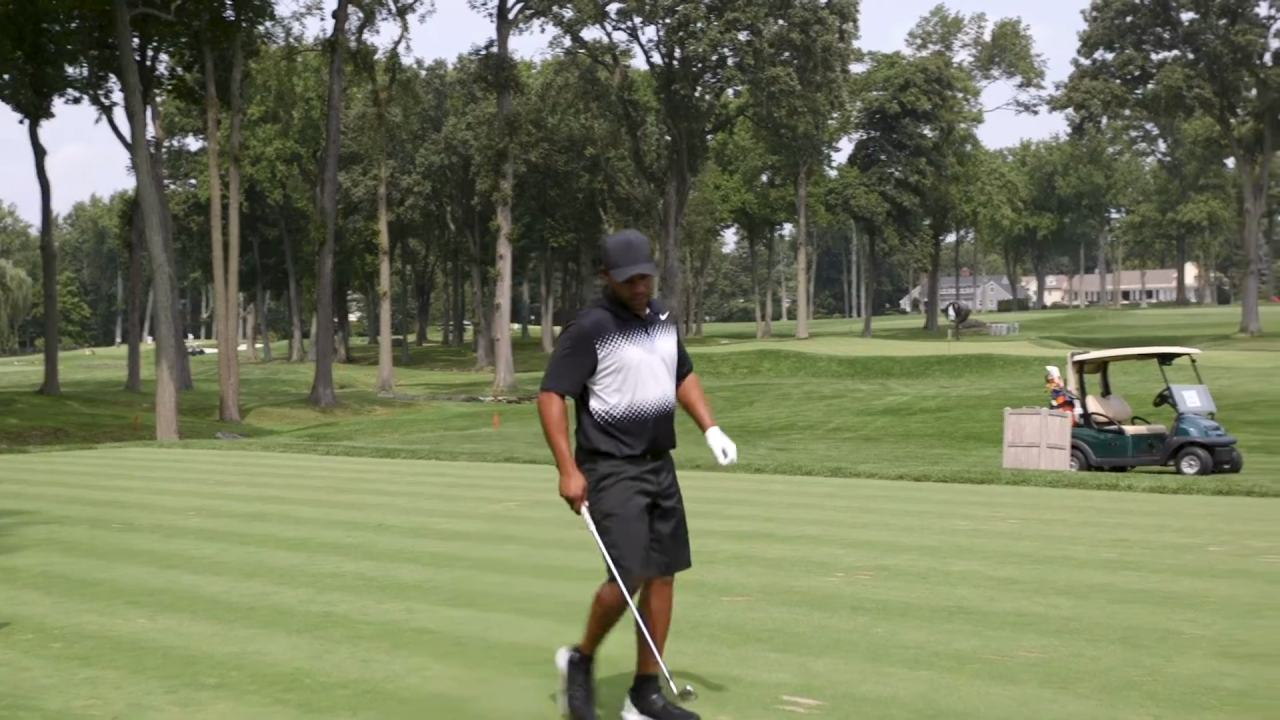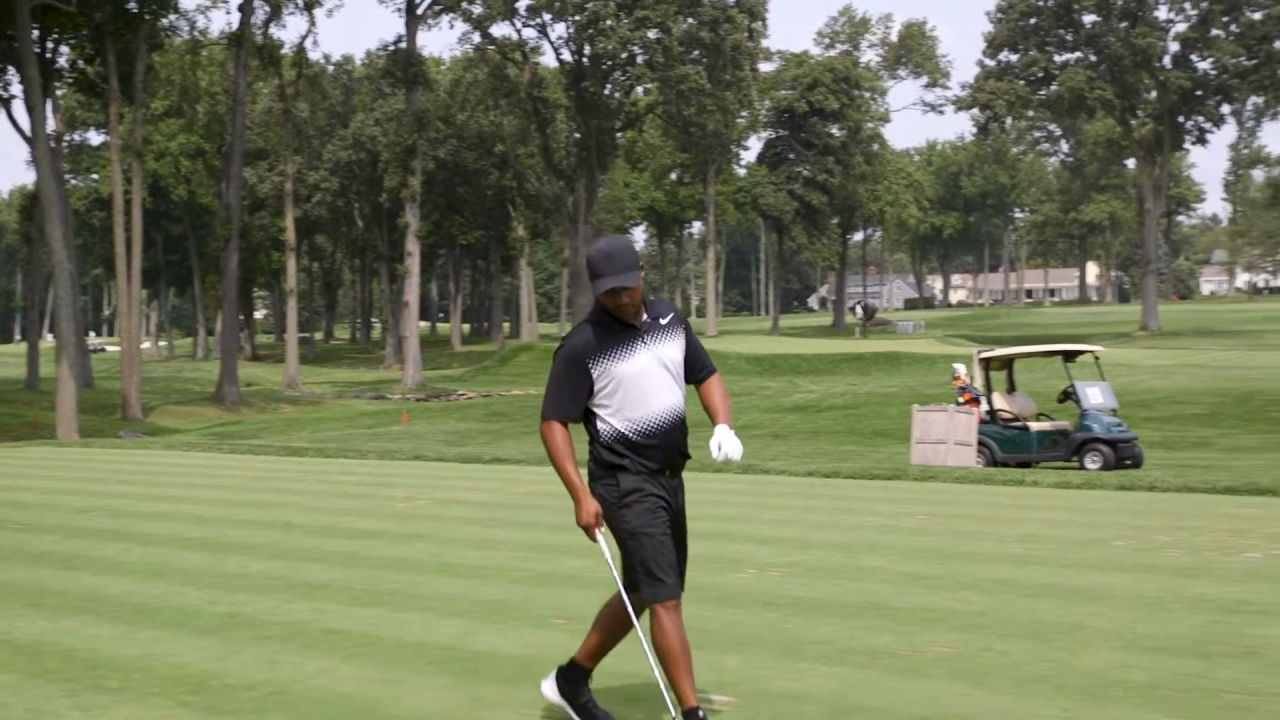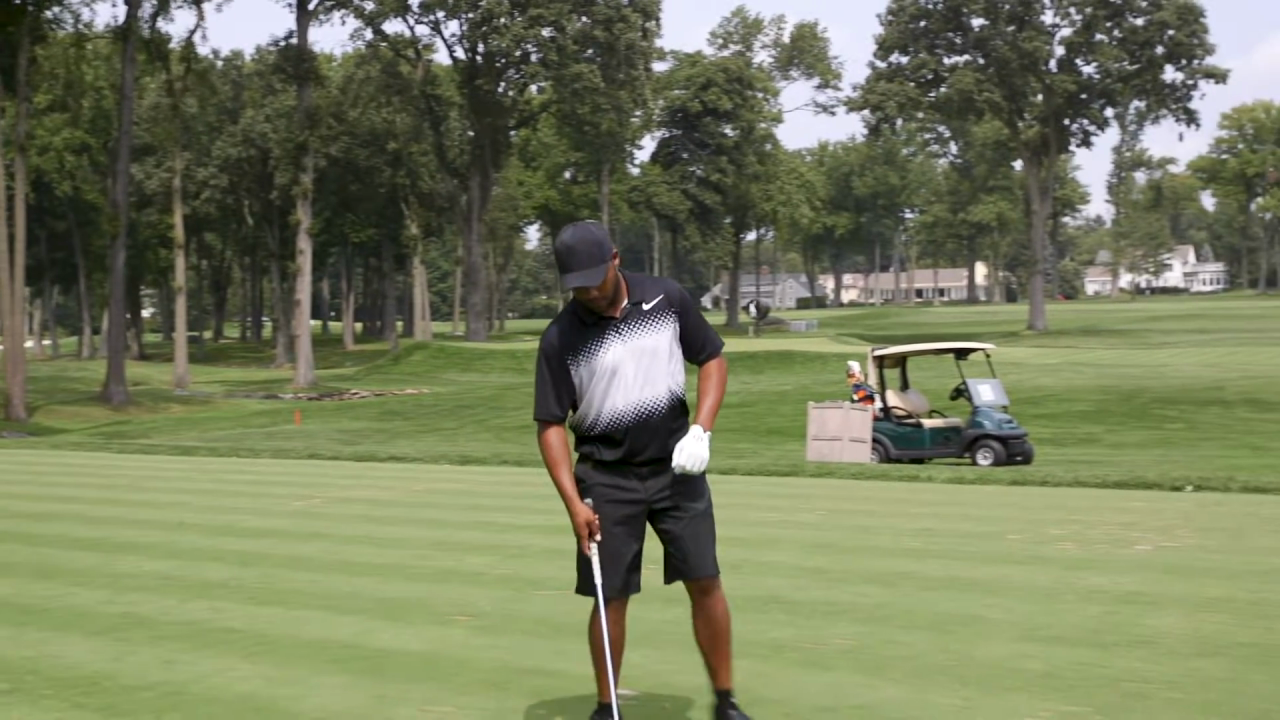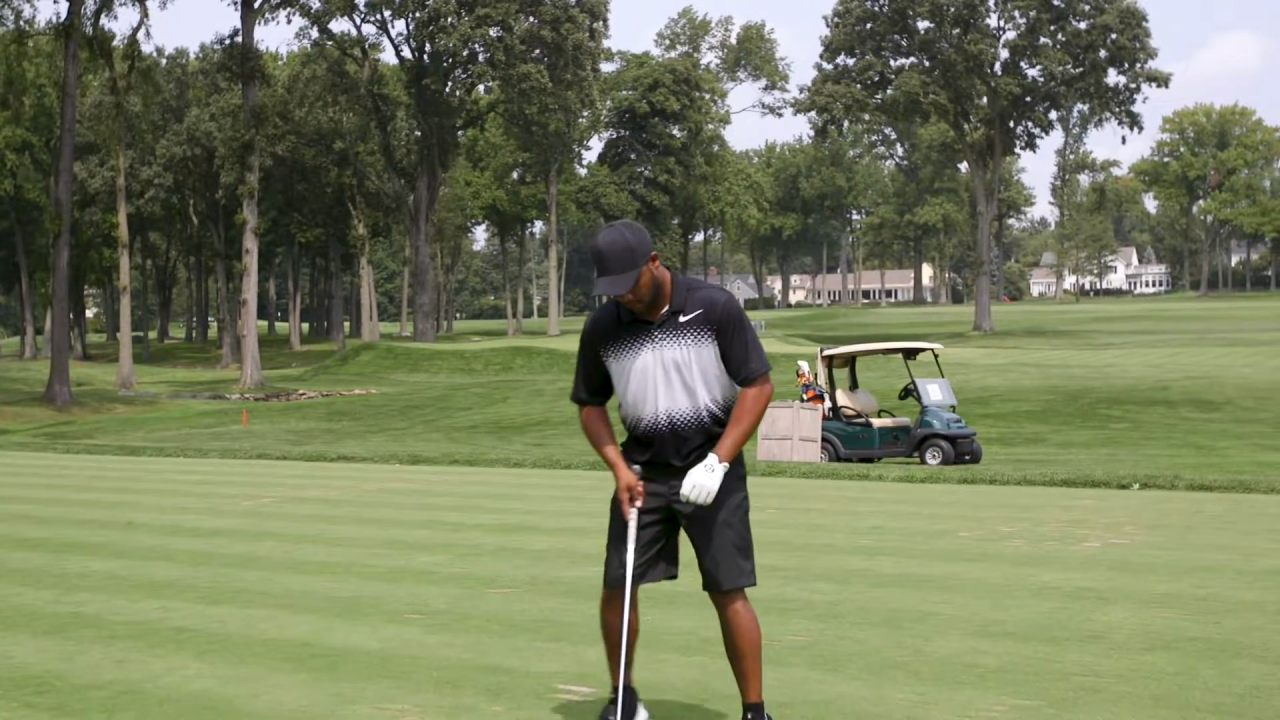
dt=0.7s
person 1, frame 1
left shoulder: (663, 317)
right shoulder: (589, 327)
left elbow: (684, 377)
right elbow: (550, 396)
left wrist: (711, 429)
right wrist: (568, 469)
left hip: (660, 466)
right hip: (610, 470)
left knee: (662, 577)
right knee: (629, 578)
right ankle: (580, 657)
person 1, frame 2
left shoulder: (669, 318)
right shoulder: (582, 345)
left elbow: (706, 376)
right elbow: (553, 423)
left wrist: (723, 426)
right wrist: (580, 495)
left hip: (669, 478)
right hip: (625, 484)
left knee: (640, 594)
right knee: (665, 599)
left ankle: (570, 680)
person 1, frame 3
left shoulder: (667, 298)
right shoulder: (560, 338)
left elbow: (712, 359)
right elbow: (551, 425)
left wrist: (699, 431)
right wrist: (574, 502)
left hip: (674, 467)
right hip: (607, 476)
left knee: (704, 582)
right knee: (611, 597)
person 1, frame 4
left shoulder: (716, 307)
right shoulder: (602, 327)
left elbow: (758, 386)
right elbow: (590, 404)
left wrist: (717, 462)
right wrist: (619, 469)
left hip: (711, 468)
right hip: (644, 469)
left knee: (728, 591)
right knee: (617, 586)
